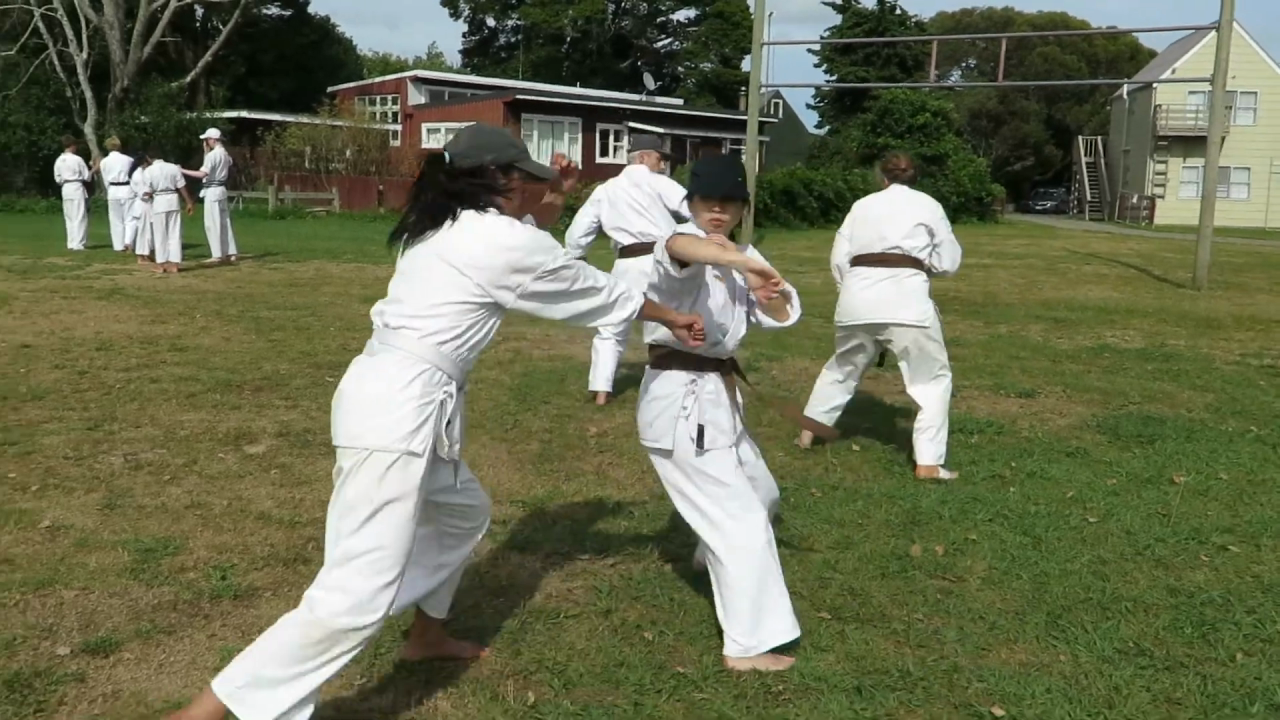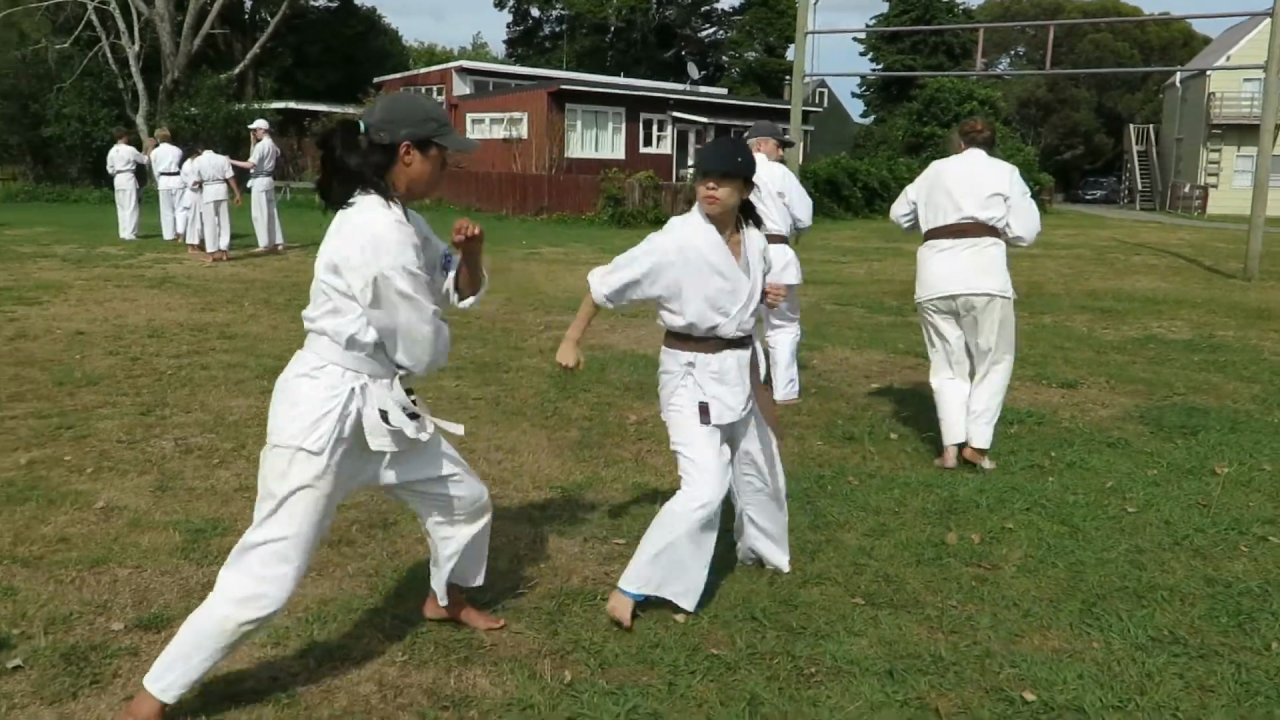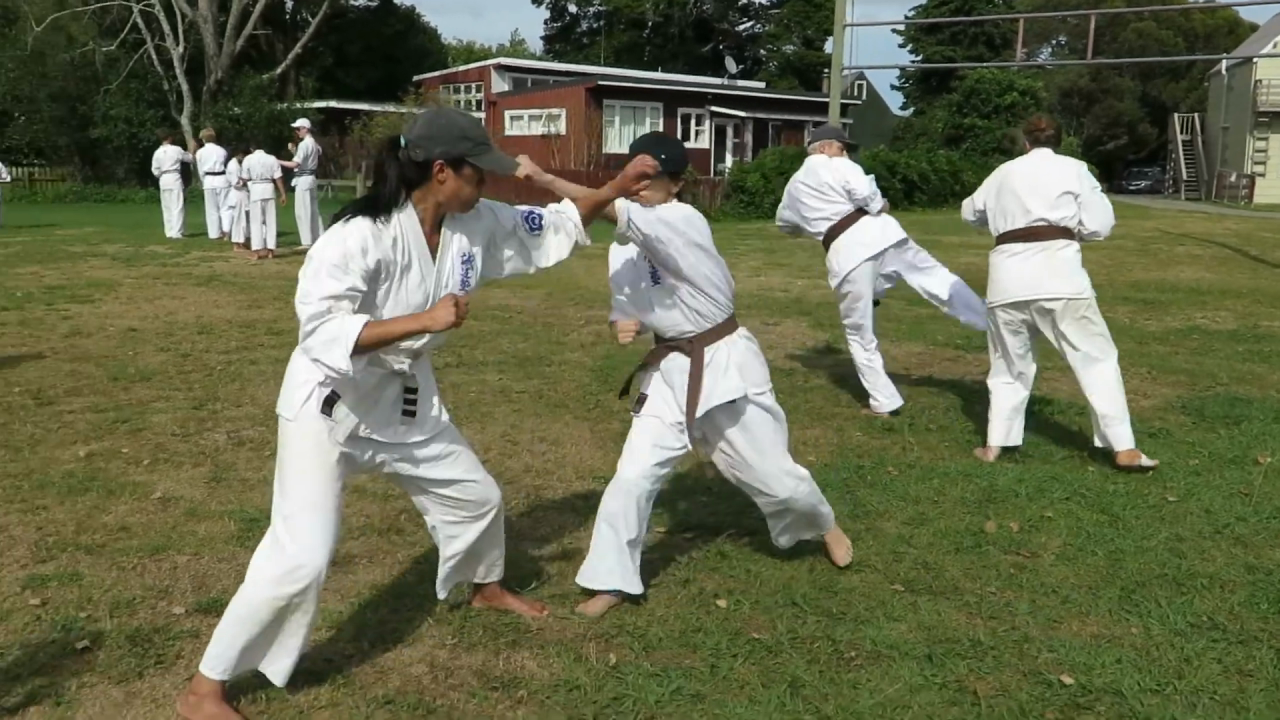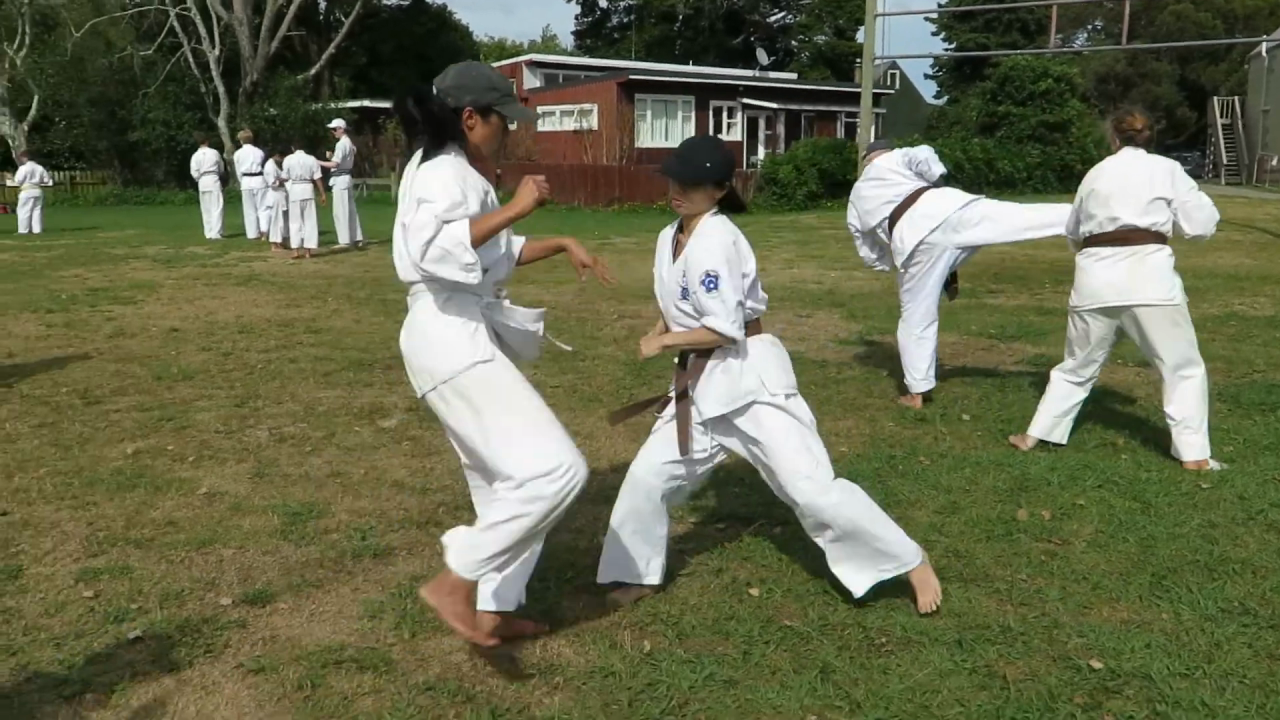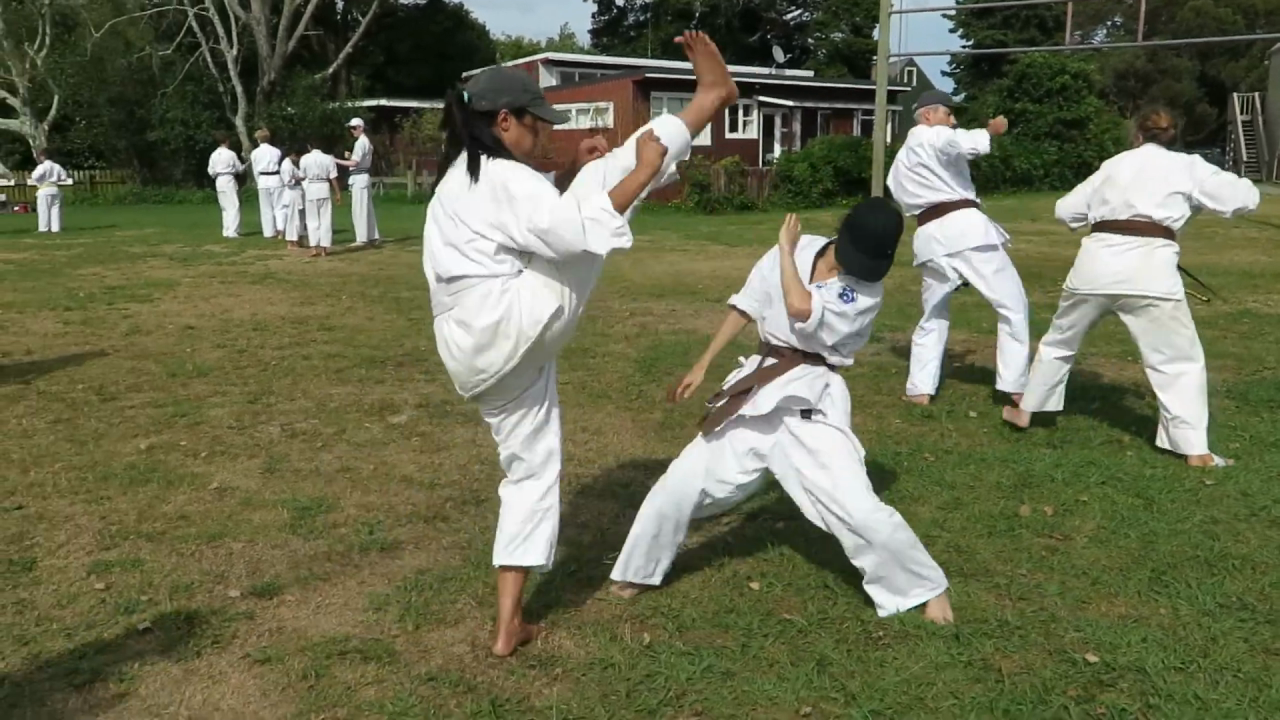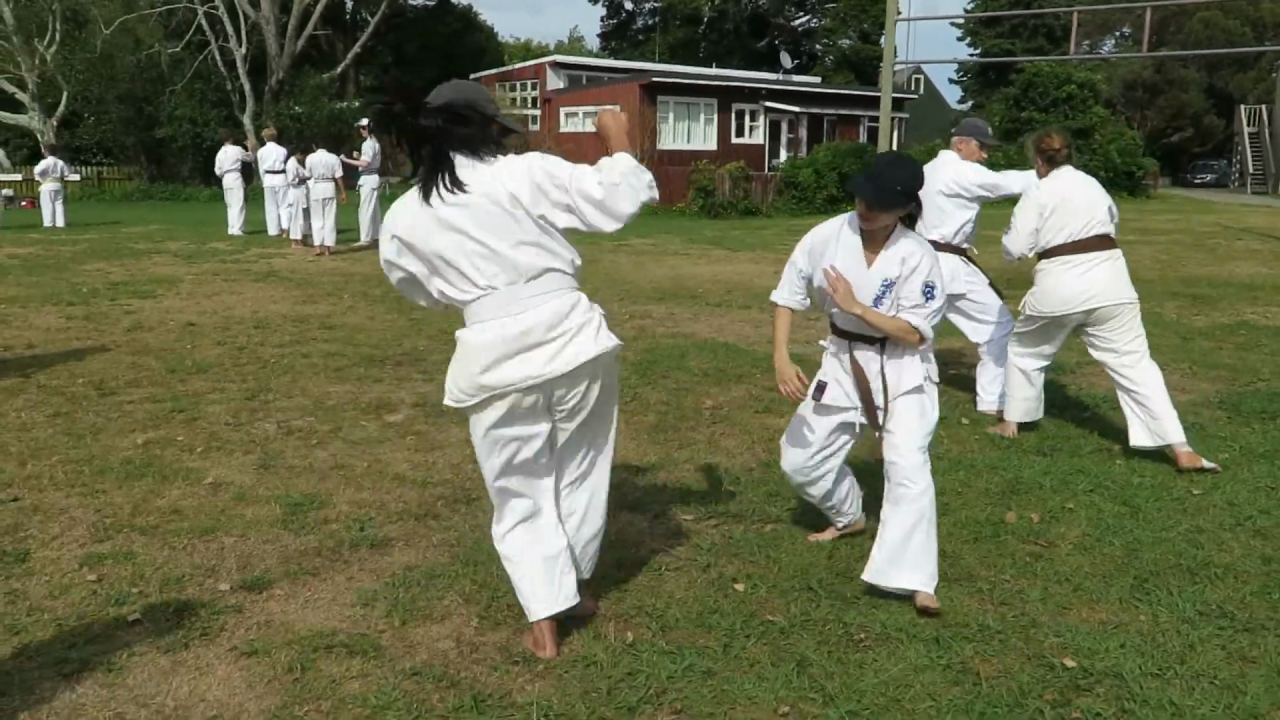
dt=0.3s
person 1, frame 1
left shoulder: (441, 231)
right shoulder: (510, 243)
right elbow: (591, 293)
left wrist: (544, 202)
right wrist: (672, 317)
left hip: (401, 406)
right hip: (395, 412)
left knee: (461, 514)
right knee: (354, 593)
left ankle: (423, 633)
person 1, frame 2
left shoulder: (393, 221)
right shoulder: (380, 234)
left elbow: (460, 290)
right elbow: (423, 349)
left wrist: (469, 253)
right wrist: (433, 325)
left hip: (375, 404)
right hip: (326, 408)
left knee: (462, 497)
right knee: (264, 576)
left ankle: (447, 600)
person 1, frame 3
left shoulder: (474, 222)
right shoulder: (358, 236)
left elbow: (543, 230)
right elbow: (320, 333)
left wrist: (609, 191)
right wrist: (425, 320)
left hip: (403, 398)
right hip: (330, 396)
left knee: (473, 495)
right knee: (299, 556)
left ankle: (486, 586)
person 1, frame 4
left shoulder: (455, 173)
right shoulder: (439, 172)
left elbow: (496, 253)
right elbow: (439, 253)
left wrist: (560, 244)
right wrist: (515, 208)
left hip: (467, 338)
right hip: (450, 342)
left knee: (505, 483)
right knee: (553, 471)
left ankle: (494, 612)
right ankle: (456, 583)
person 1, frame 5
left shoulder: (464, 180)
right shoulder: (505, 179)
left elbow: (537, 219)
right elbow: (586, 230)
left wrist: (577, 171)
right wrist: (638, 174)
left hip: (475, 353)
right hip: (519, 319)
left knee: (530, 470)
left ankle: (509, 624)
person 1, frame 6
left shoulder: (403, 213)
right shoulder: (526, 171)
left elbow: (418, 288)
right elbow: (619, 195)
right wrist: (618, 141)
left hip: (493, 356)
right hip: (569, 331)
left knee: (518, 497)
right knee: (581, 469)
left ankle: (544, 627)
right ankle: (576, 588)
person 2, frame 1
left shoulder: (736, 253)
right shoulder: (689, 245)
left elbow: (782, 311)
right elbow: (675, 246)
left wrist: (760, 280)
right wrist: (744, 259)
left hip: (713, 395)
right hip: (676, 404)
left knee: (754, 495)
right knee: (736, 519)
left ankle: (712, 558)
right ankle: (750, 645)
person 2, frame 2
left shoulder: (754, 238)
right shoulder: (676, 240)
right elbow: (603, 283)
left wrist: (769, 296)
right wrist: (571, 340)
left hip: (740, 370)
right hip: (693, 376)
left knee: (761, 474)
right knee: (703, 491)
left ankle: (762, 551)
right ankle: (634, 589)
person 2, frame 3
left shoulder: (683, 220)
right shoulder: (628, 247)
left elbow: (614, 212)
right elbow: (628, 311)
right wrist: (626, 323)
left hip: (724, 366)
right hip: (671, 372)
left knee: (774, 474)
right knee: (634, 478)
left ankle: (819, 522)
right ankle: (611, 582)
person 2, frame 4
left shoulder: (720, 242)
right shoulder: (670, 238)
left elbow: (723, 331)
left wrist: (666, 342)
right wrist: (661, 331)
left hip: (748, 373)
right hip: (701, 380)
left knee: (810, 487)
right knee: (647, 477)
left ankle: (912, 562)
right ankle: (637, 574)
person 2, frame 5
left shoulder: (867, 289)
right shoulder: (791, 252)
left elbow: (802, 314)
right elbow: (746, 307)
left wrist: (785, 254)
right wrist: (702, 366)
left hip: (812, 401)
right hip: (754, 391)
left knee: (853, 507)
right knee: (684, 481)
left ankle: (928, 588)
right ankle: (640, 570)
person 2, frame 6
left shoulder: (918, 255)
right shoulder: (825, 237)
left elbow: (915, 334)
right elbow: (787, 299)
left wrist: (855, 306)
right wrist: (782, 357)
left hip: (901, 370)
right hip: (844, 361)
left knee: (907, 467)
right knee: (803, 456)
left ankle: (916, 579)
right ankle: (849, 517)
person 3, frame 1
left shoulder: (862, 206)
right shoulder: (928, 205)
left elbow: (840, 263)
right elbow: (948, 262)
left hip: (858, 297)
right hip: (905, 297)
left knee: (843, 366)
right knee: (932, 379)
left ankle: (809, 432)
right ankle: (927, 463)
person 3, frame 2
left shoulder: (936, 170)
right shoulder: (1005, 172)
left elbow: (899, 213)
right elbow: (1025, 231)
left hip: (936, 271)
right hip: (982, 268)
left knee: (947, 362)
right knee: (993, 359)
left ankle: (950, 449)
right ankle: (976, 445)
person 3, frame 3
left shoulder: (1004, 173)
right shoulder: (1074, 169)
left elbow: (970, 212)
right elbow: (1099, 225)
left hip: (1009, 274)
right hip: (1056, 271)
left knee: (1010, 365)
right knee: (1096, 358)
left ankle: (992, 445)
right ankle: (1125, 449)
person 3, frame 4
left shoulder: (1095, 175)
right shoulder: (1166, 170)
left elbow: (1076, 234)
right elbow: (1202, 224)
left hip: (1096, 278)
right hip: (1148, 276)
left knee: (1078, 365)
right knee: (1182, 367)
left ankle: (1033, 436)
right ankle: (1194, 455)
person 3, frame 5
left shoulder: (1114, 165)
right shoulder: (1188, 166)
left elbow: (1067, 211)
right elbow: (1245, 197)
left wrist: (1095, 209)
right wrist: (1198, 197)
left hip: (1097, 263)
right hip: (1151, 268)
left knee: (1061, 339)
right knee: (1180, 359)
left ankle: (1024, 409)
right ankle: (1195, 450)
person 3, frame 6
left shoulder: (1039, 192)
right shoulder: (1091, 184)
left elbow: (1016, 248)
left wrist: (1022, 234)
left hip: (1058, 285)
right hip: (1108, 280)
left knee: (1024, 348)
right knee: (1133, 364)
left ankle: (1012, 422)
right ankle: (1181, 450)
person 4, frame 1
left shoulder: (604, 191)
right shoulder: (658, 183)
left elbow: (577, 233)
right elbow: (691, 209)
left hip: (629, 268)
left knee: (611, 332)
left ankle: (601, 390)
person 4, frame 2
right shoulder: (777, 172)
right elbow: (803, 217)
right wrist: (787, 231)
right hip: (776, 257)
right knee: (784, 326)
right ankle: (785, 393)
person 4, frame 3
left shoulder: (793, 186)
right shoulder: (834, 165)
left elbow: (787, 225)
right elbow: (862, 191)
right wrist: (880, 207)
left hip: (846, 254)
right hip: (878, 233)
left knee: (859, 334)
right knee: (935, 278)
left ankle: (883, 403)
right ankle: (987, 320)
person 4, frame 4
left shoulder: (857, 199)
right shoulder: (890, 161)
left elbow: (874, 257)
right elbow: (921, 157)
right wrist: (936, 186)
left hip: (913, 237)
right hip: (946, 209)
left knee: (916, 319)
right knee: (1029, 218)
left ankle: (917, 392)
person 4, frame 5
left shoulder: (900, 161)
right shoulder: (932, 137)
left elbow: (904, 203)
right elbow: (954, 144)
right wrist: (990, 130)
left hip: (929, 238)
right hip: (967, 228)
left knee: (933, 317)
right knee: (1013, 305)
left ankle: (919, 389)
right ankle: (1014, 385)
person 4, frame 6
left shoulder: (929, 171)
right shoulder: (961, 172)
right elbow: (1010, 183)
right hip: (947, 266)
right knee: (998, 327)
right ankle: (994, 401)
